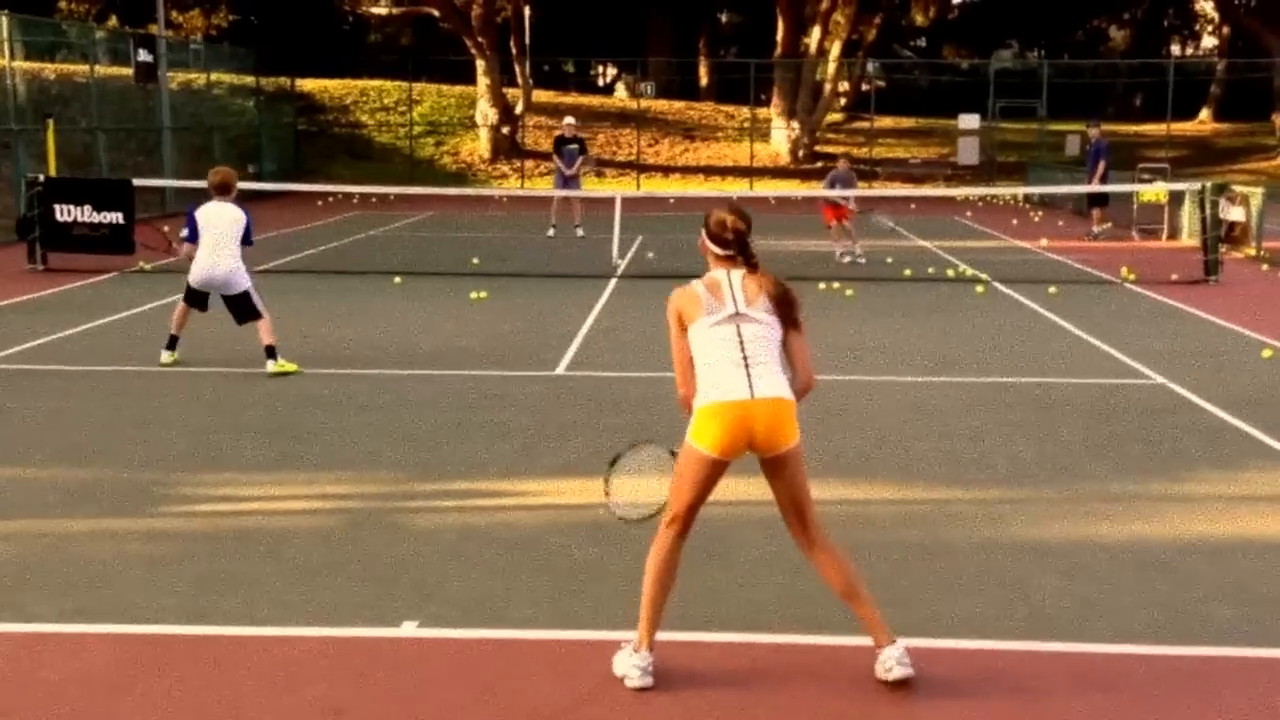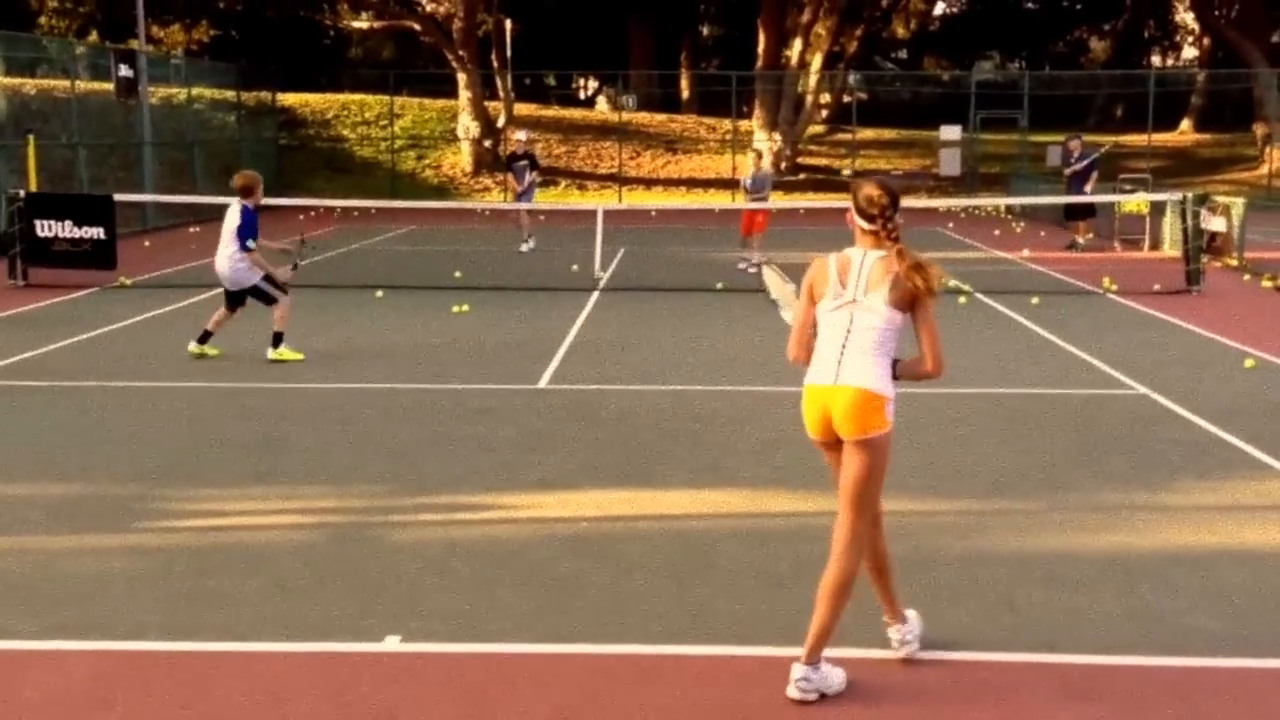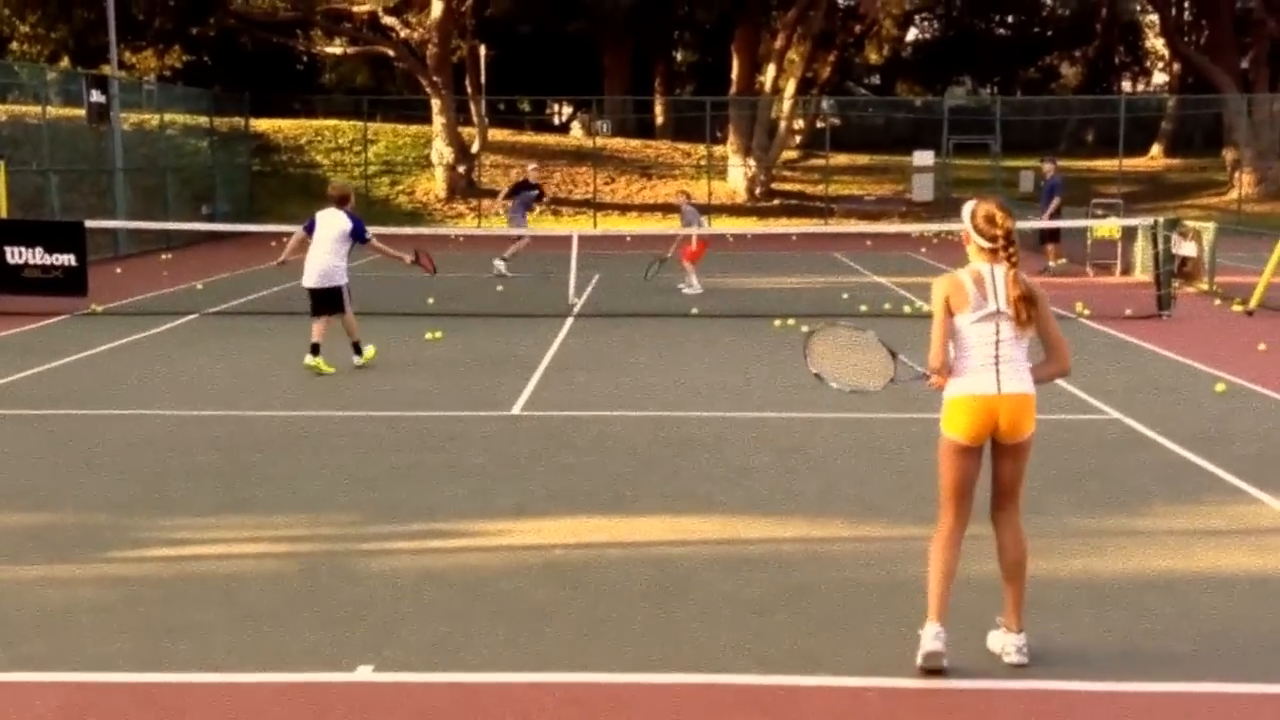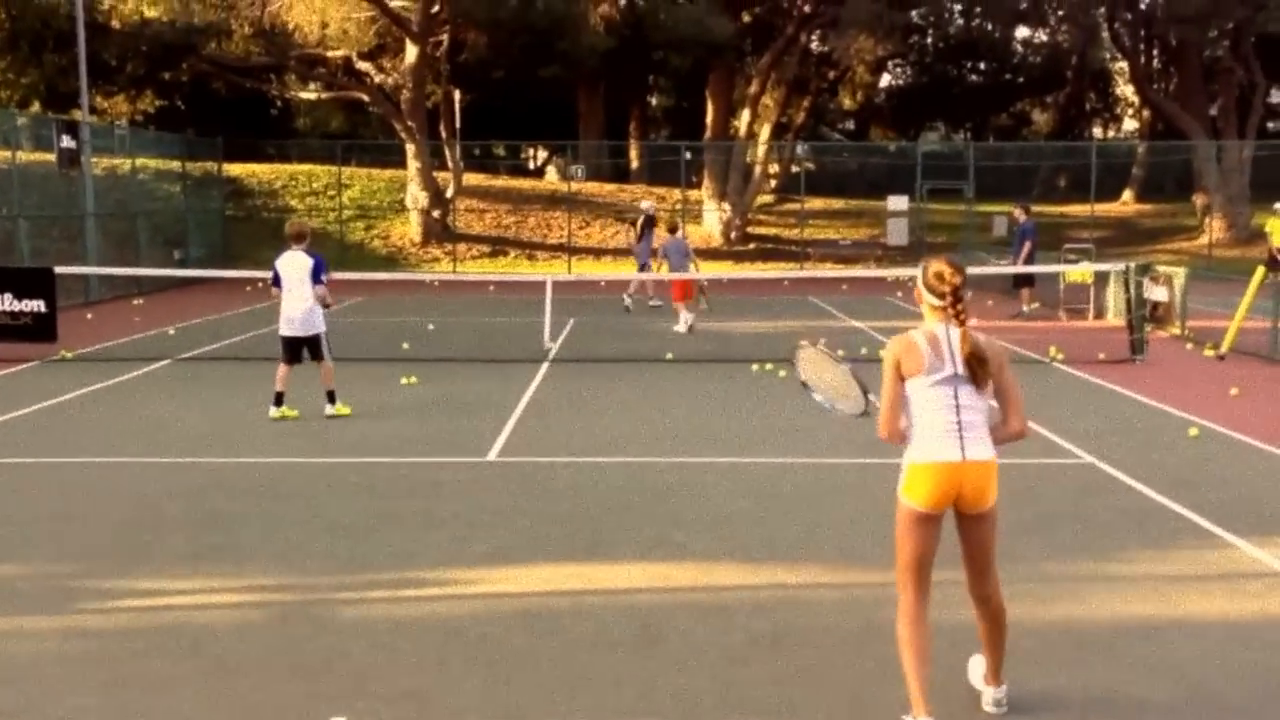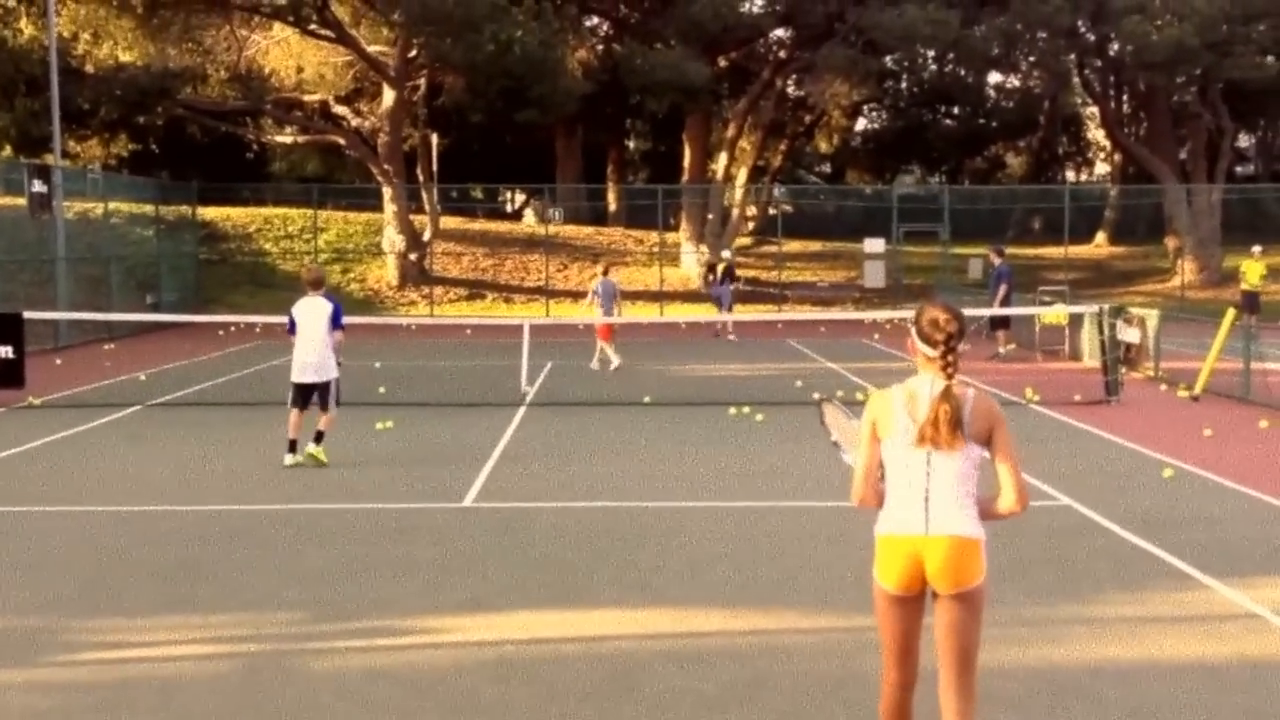
dt=1s
person 1, frame 1
left shoulder: (683, 298)
right shoulder: (775, 294)
right elbow: (804, 378)
left hip: (717, 414)
right hip: (775, 411)
left knee: (672, 530)
right knee: (812, 538)
left ankle: (640, 653)
right ankle: (889, 647)
person 1, frame 2
left shoulder: (820, 270)
right shoulder: (908, 279)
left elbow: (796, 352)
right elbow: (932, 365)
left hip: (817, 397)
right hip: (867, 402)
left knee: (866, 514)
right knee: (849, 534)
left ankle: (898, 624)
right ankle: (808, 666)
person 1, frame 3
left shoulder: (949, 285)
right shoulder: (1028, 289)
left elbow: (936, 360)
right elbow: (1060, 364)
right wrist: (1010, 380)
left hip: (965, 405)
right hip: (1018, 404)
left knee: (950, 521)
right knee: (1006, 517)
left ankle: (934, 626)
right ankle: (1012, 634)
person 1, frame 4
left shoulder: (901, 348)
right shoulder: (986, 349)
left elbow: (888, 430)
right elbow: (1016, 426)
right wrist: (968, 441)
left hip: (926, 473)
right hip: (980, 472)
left knee: (912, 597)
right knee: (984, 583)
person 1, frame 5
left shoulder: (881, 404)
right shoulder: (984, 409)
left elbow: (862, 495)
right elbow: (1014, 500)
left hip: (896, 548)
right hip: (959, 549)
left knee: (898, 674)
person 2, frame 1
left shoulder: (197, 212)
right shoulder: (241, 214)
left elbow: (187, 251)
right elbow: (245, 246)
left hip: (201, 272)
right hip: (232, 273)
left knee: (186, 304)
right knee: (262, 319)
left ankle: (169, 352)
right ankle: (273, 361)
person 2, frame 2
left shoulder: (235, 208)
right shoulder: (248, 217)
right elbow: (251, 255)
left wrist: (277, 246)
right wrist: (276, 272)
left hip: (225, 267)
right hip: (240, 270)
left knee: (231, 308)
right knee: (282, 300)
left ankle: (199, 344)
right ankle: (276, 348)
person 2, frame 3
left shoulder: (320, 215)
right shoulder: (352, 222)
left elbow: (300, 235)
right elbow: (374, 245)
left wrist: (285, 256)
right wrist: (401, 256)
left hip: (311, 272)
right hip: (333, 272)
left knee: (321, 316)
right knee: (345, 312)
left ankle: (314, 356)
right ankle: (359, 354)
person 2, frame 4
left shoulder: (279, 261)
right shoulder: (314, 260)
left elbow: (275, 292)
right elbow: (321, 292)
right wrist: (326, 301)
left hip: (288, 318)
right hip: (310, 318)
left knee: (286, 362)
right knee: (324, 360)
left ankle: (277, 407)
right ankle: (332, 404)
person 2, frame 5
left shoulder: (296, 307)
right shoulder: (332, 305)
left elbow: (293, 338)
right elbow: (338, 337)
right wrist: (336, 356)
left hip: (300, 365)
right hip: (324, 364)
left knee: (297, 409)
right knee: (328, 409)
left ankle: (291, 453)
right ankle: (315, 445)
